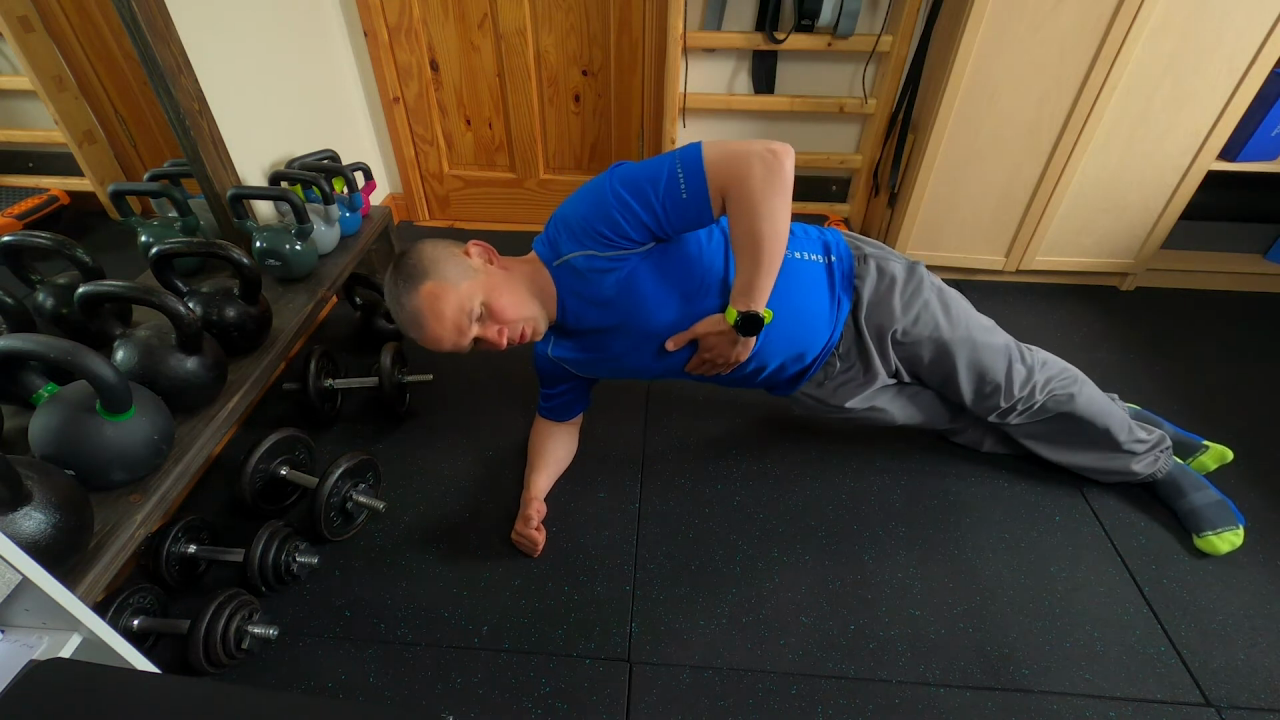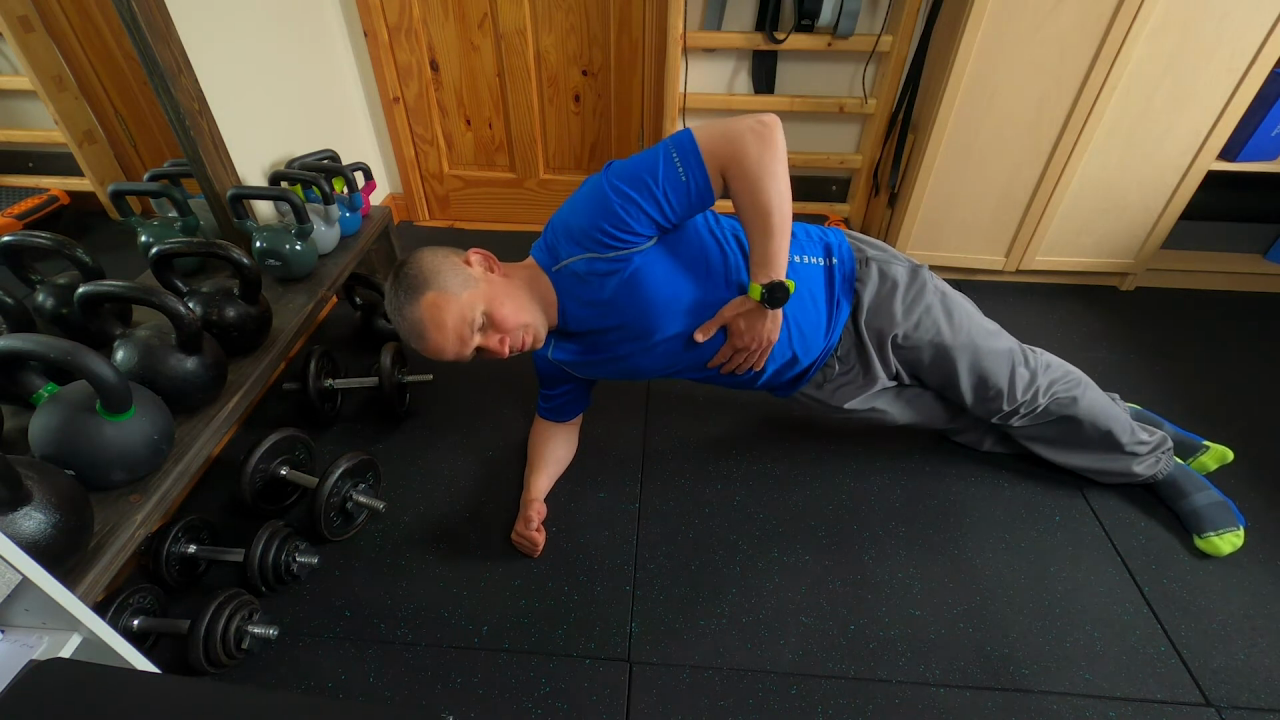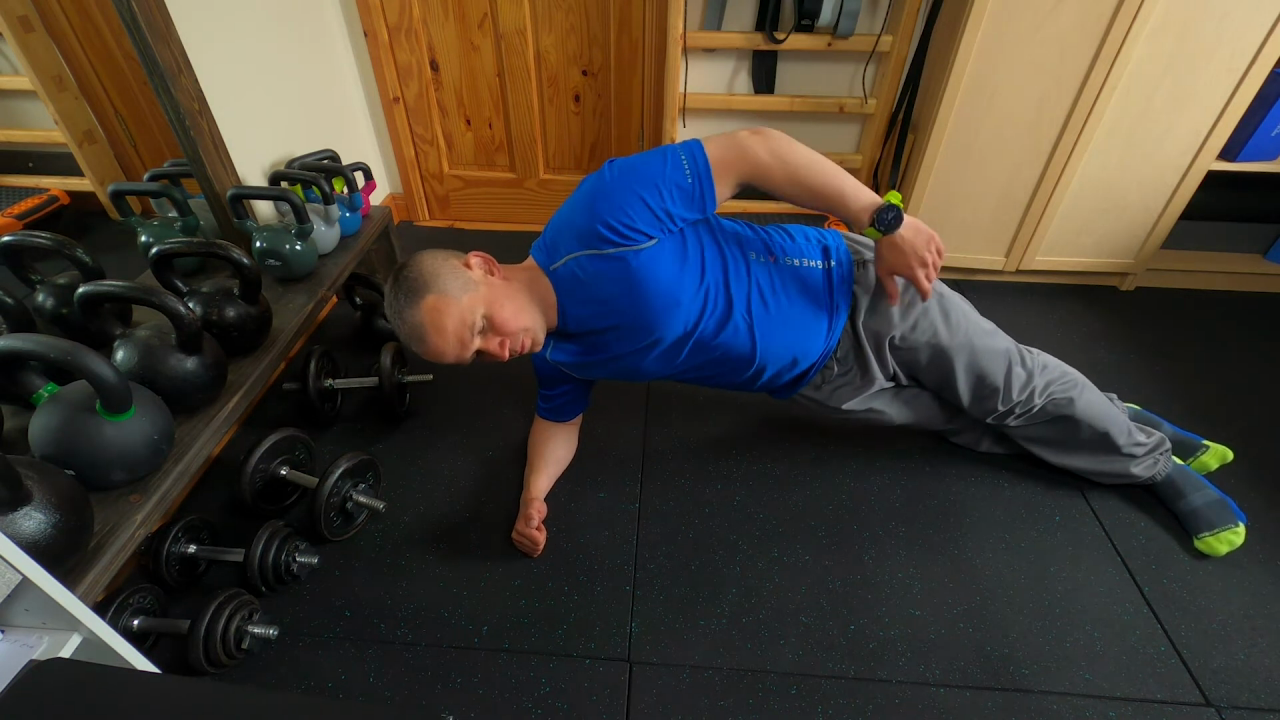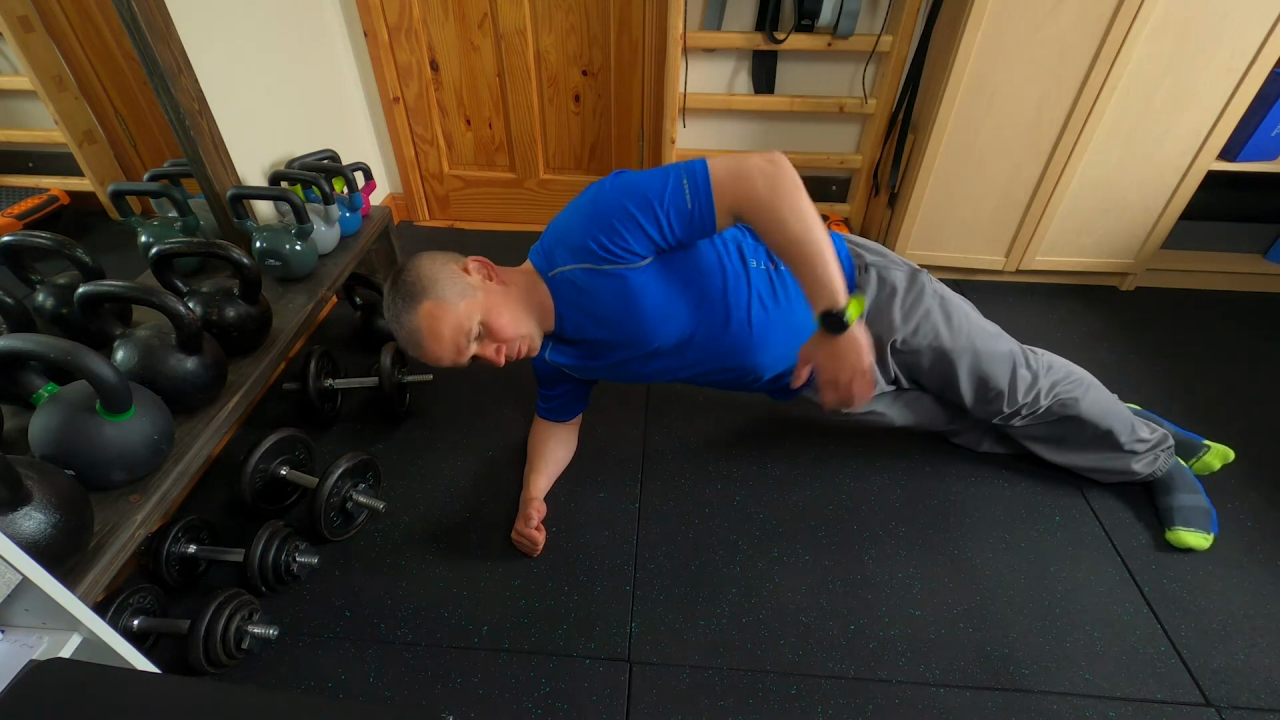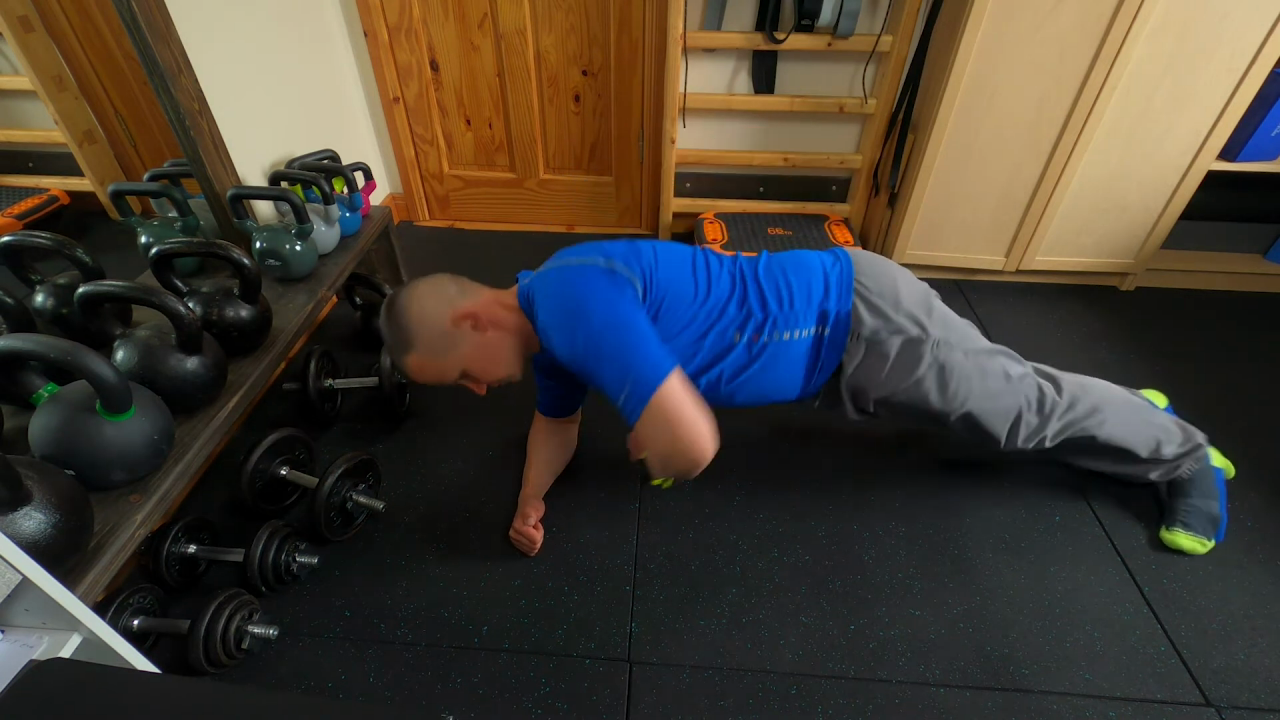
dt=0.4s
person 1, frame 1
left shoulder: (595, 222)
right shoulder: (555, 346)
left elbow: (766, 164)
right elbow: (559, 416)
left wrist: (746, 316)
right wrist: (532, 495)
left hip: (859, 295)
right hip: (824, 376)
left knee: (1016, 386)
right knee: (976, 426)
left ankle: (1151, 448)
right ankle: (1141, 457)
person 1, frame 2
left shoulder: (596, 225)
right shoulder: (555, 348)
left elbow: (755, 137)
right elbow: (558, 418)
left wrist: (768, 295)
right wrist: (533, 496)
left hip: (855, 294)
right hip: (824, 377)
left knee: (1018, 387)
right knee: (978, 425)
left ankle: (1154, 453)
right ankle: (1140, 452)
person 1, frame 3
left shoulder: (600, 216)
right shoulder: (554, 349)
left elbow: (751, 152)
right elbow: (558, 420)
left wrist: (885, 221)
right wrist: (532, 497)
left hip: (855, 296)
right hip: (822, 375)
left knee: (1014, 387)
right knee: (977, 428)
left ankle: (1151, 451)
right ankle: (1137, 450)
person 1, frame 4
left shoulder: (595, 230)
right shoulder: (552, 349)
left elbow: (764, 177)
right elbow: (558, 420)
left wrist: (841, 321)
right wrist: (533, 496)
left hip: (858, 312)
right hip: (808, 370)
left knee: (1015, 387)
right knee: (976, 428)
left ankle: (1153, 449)
right ankle: (1125, 445)
person 1, frame 5
left shoulder: (572, 301)
right shoulder: (546, 338)
left elbow: (691, 444)
right elbow: (557, 414)
left wrist: (653, 456)
right wrist: (530, 499)
left hip: (862, 320)
right hip: (831, 361)
left knee: (1022, 408)
right knee: (995, 399)
left ankle: (1177, 453)
right ankle: (1126, 421)
